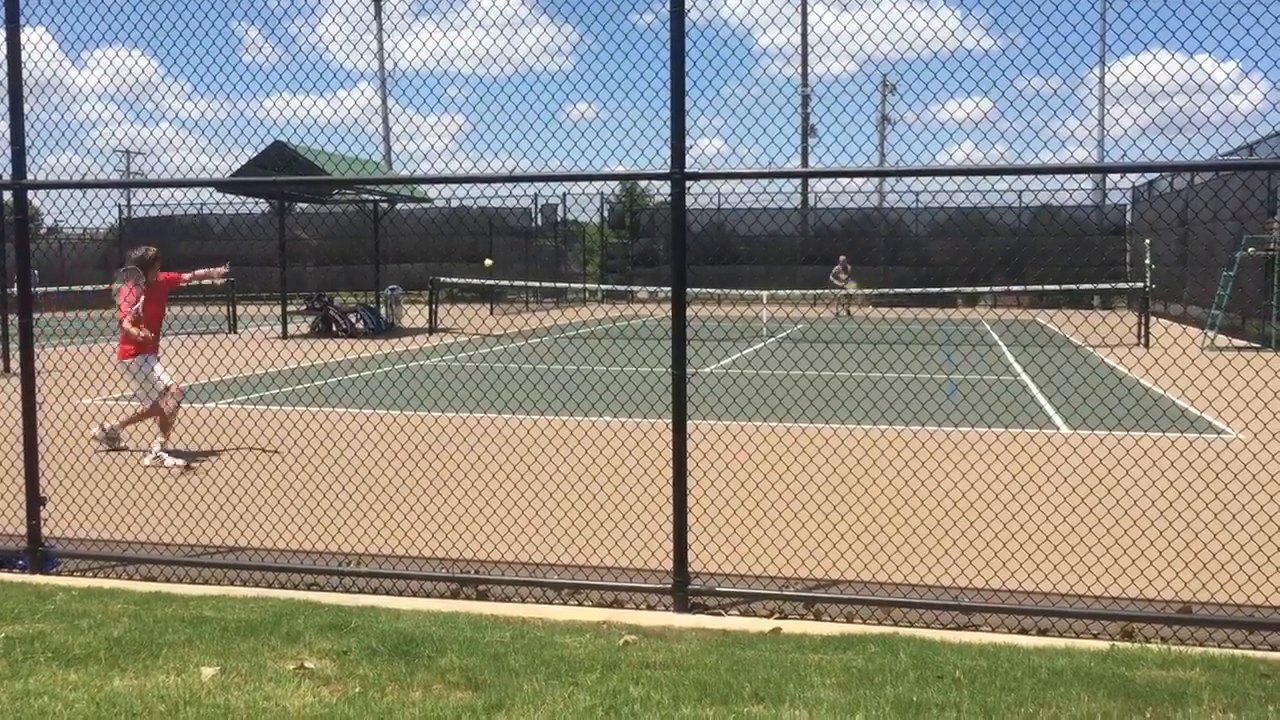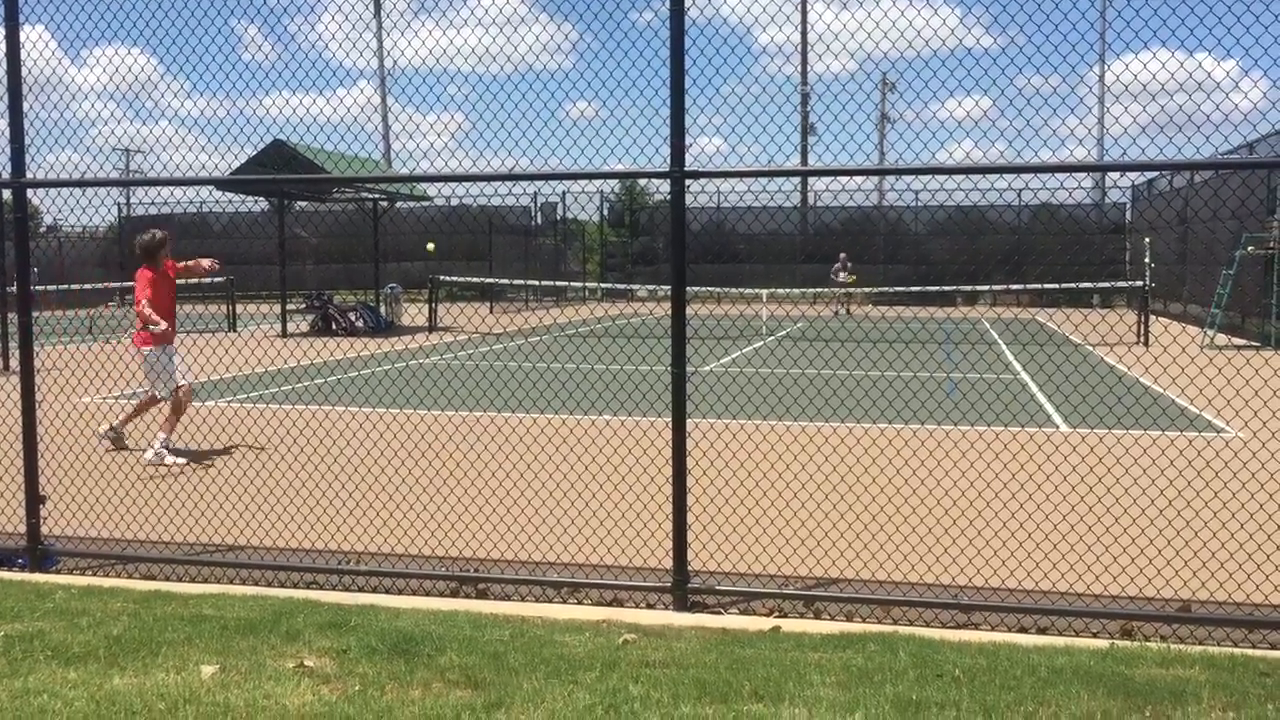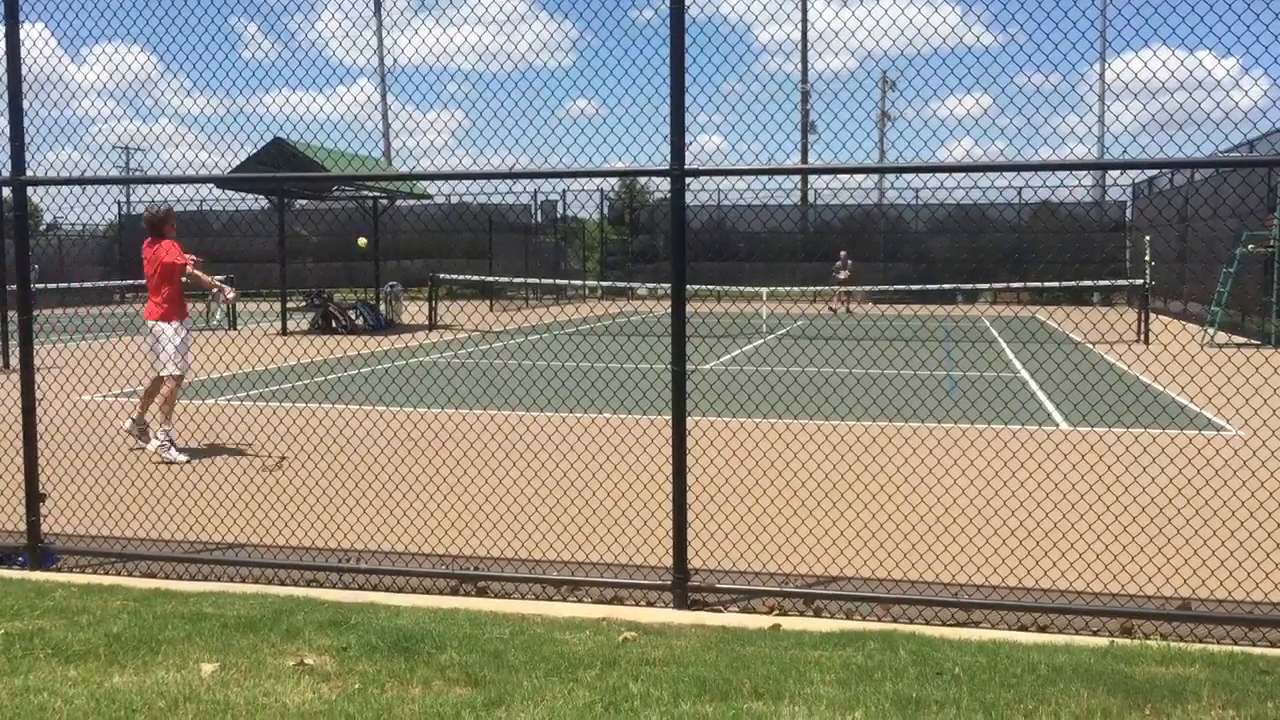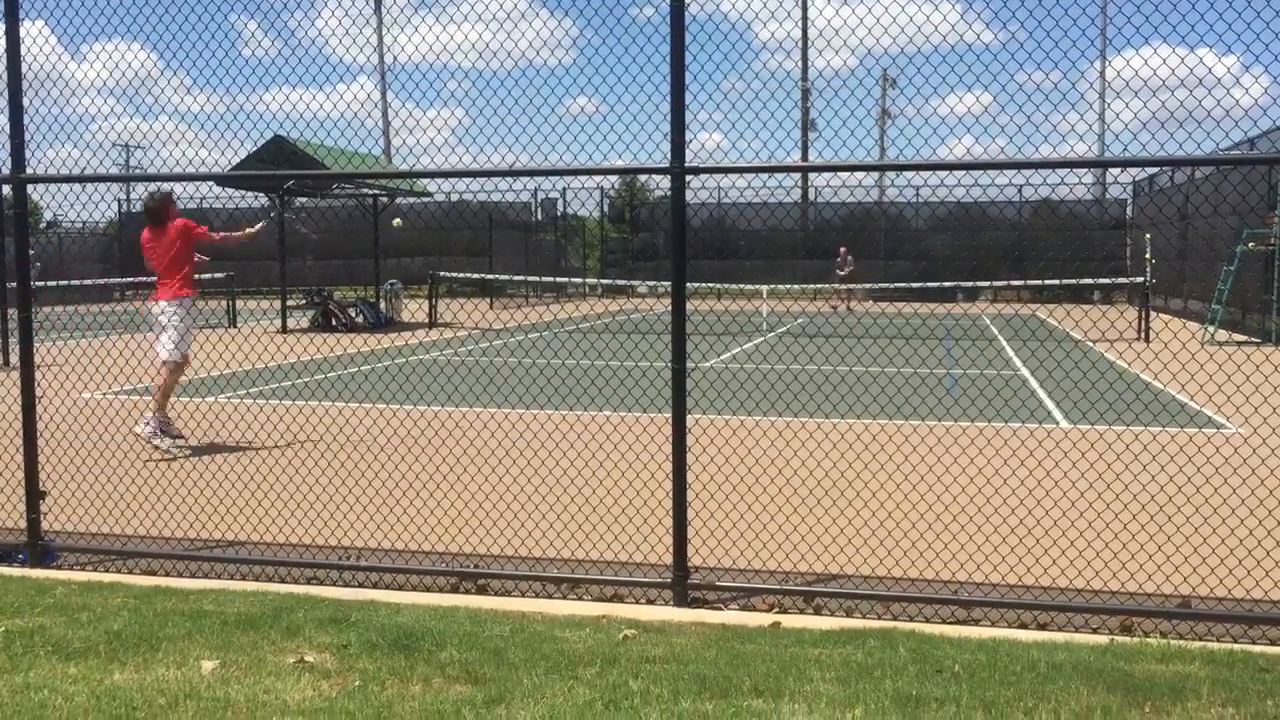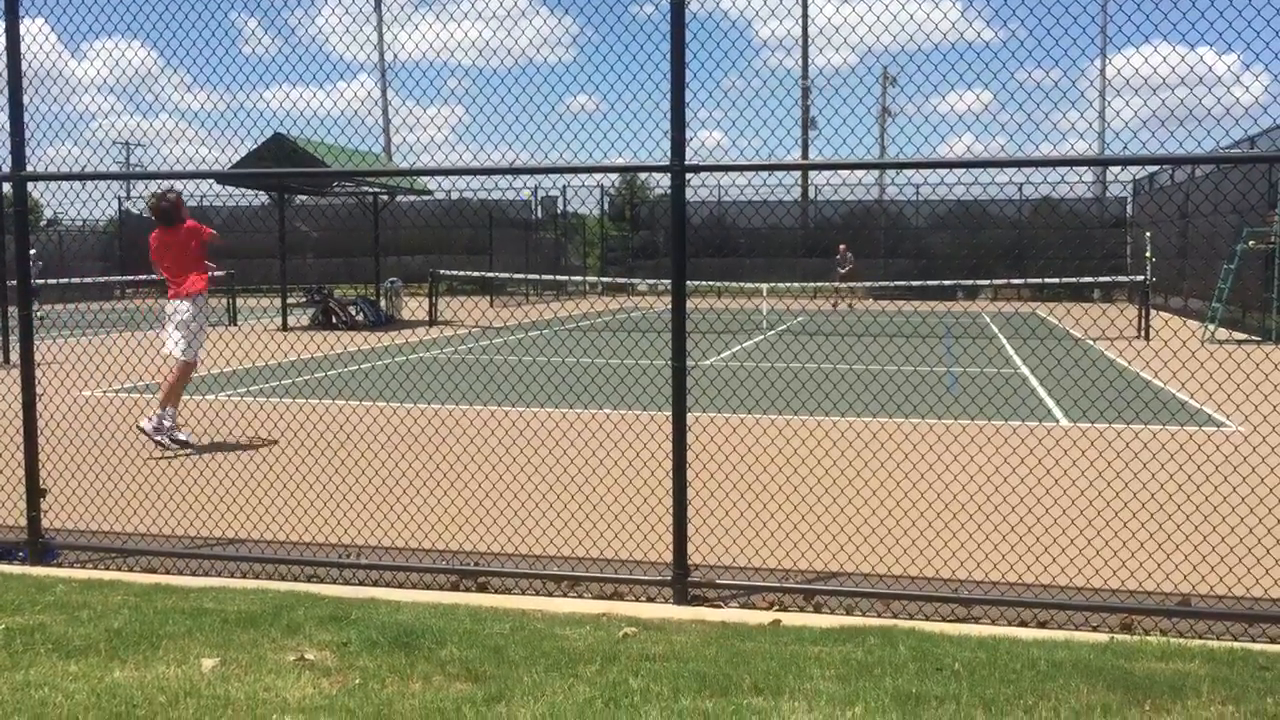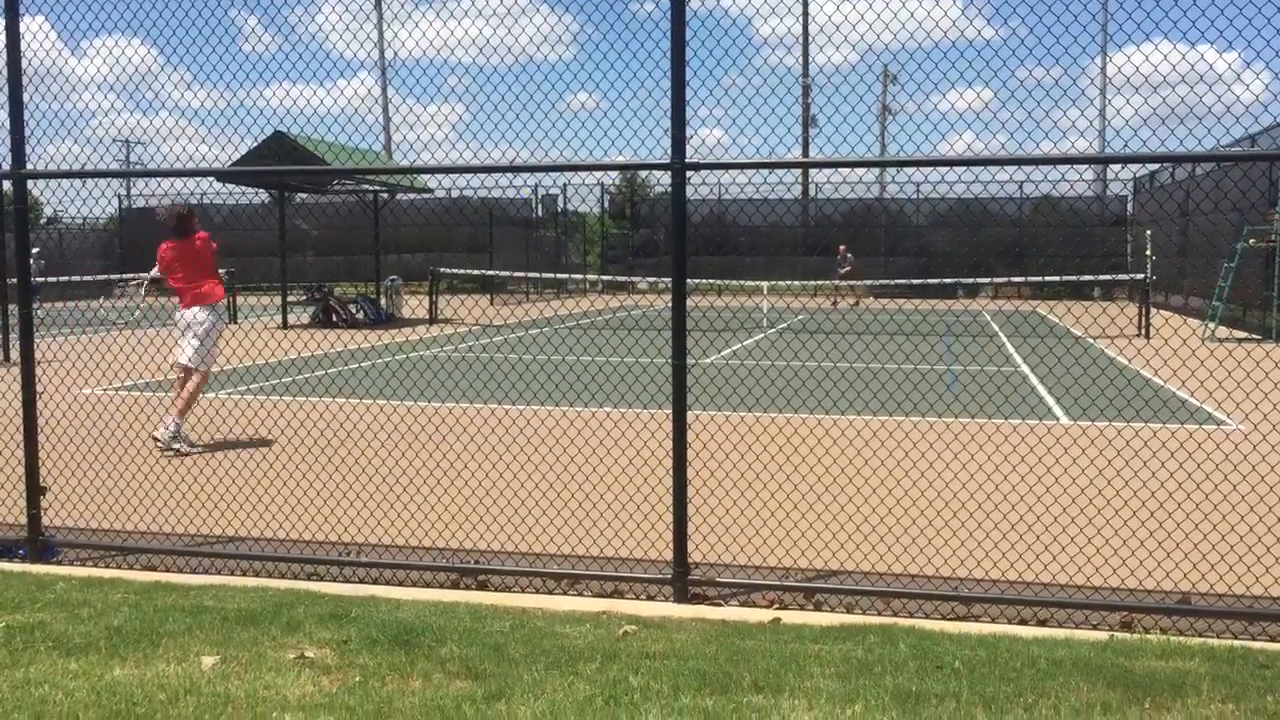
dt=0.1s
person 1, frame 1
left shoulder: (161, 281)
right shoulder: (130, 292)
left elbow: (190, 276)
right elbow: (125, 323)
left wrist: (213, 272)
right wrist: (137, 333)
left hip: (150, 355)
right hip: (134, 357)
left knee: (156, 405)
right knee: (173, 392)
left ankle: (109, 431)
right ankle: (158, 452)
person 1, frame 2
left shoulder: (167, 266)
right shoulder: (147, 276)
left elbow: (185, 268)
right elbow: (144, 307)
left wrist: (202, 262)
right wrist: (158, 322)
left hip: (164, 344)
right hip: (153, 346)
left knee: (156, 395)
right knee: (183, 393)
left ankle: (115, 428)
right ankle: (158, 449)
person 1, frame 3
left shoulder: (149, 246)
right shoulder: (167, 247)
right elbow: (190, 271)
left wrist: (186, 258)
right wrist: (220, 287)
left hip: (159, 319)
right hip: (165, 320)
left knee: (165, 375)
right knee: (173, 377)
left ankle: (138, 420)
right ankle: (163, 440)
person 1, frame 4
left shoulder: (146, 235)
right shoulder: (180, 226)
right elbow: (218, 239)
right wrist: (250, 232)
left hip: (162, 301)
right hip: (176, 301)
left knee: (179, 362)
right knee: (172, 365)
left ankle: (160, 419)
right ankle: (152, 424)
person 1, frame 5
left shoulder: (156, 238)
right shoulder: (191, 228)
right elbow: (211, 237)
left hip: (176, 301)
right hip: (193, 300)
left knee: (184, 364)
right knee: (185, 364)
left ankle: (168, 423)
right ankle: (157, 420)
person 1, frame 6
left shoulder: (164, 250)
right shoulder: (203, 239)
left elbow: (165, 278)
left hip: (186, 312)
right hip: (207, 310)
left knee: (186, 371)
right knee: (200, 373)
left ankle: (171, 429)
right ankle: (170, 427)
